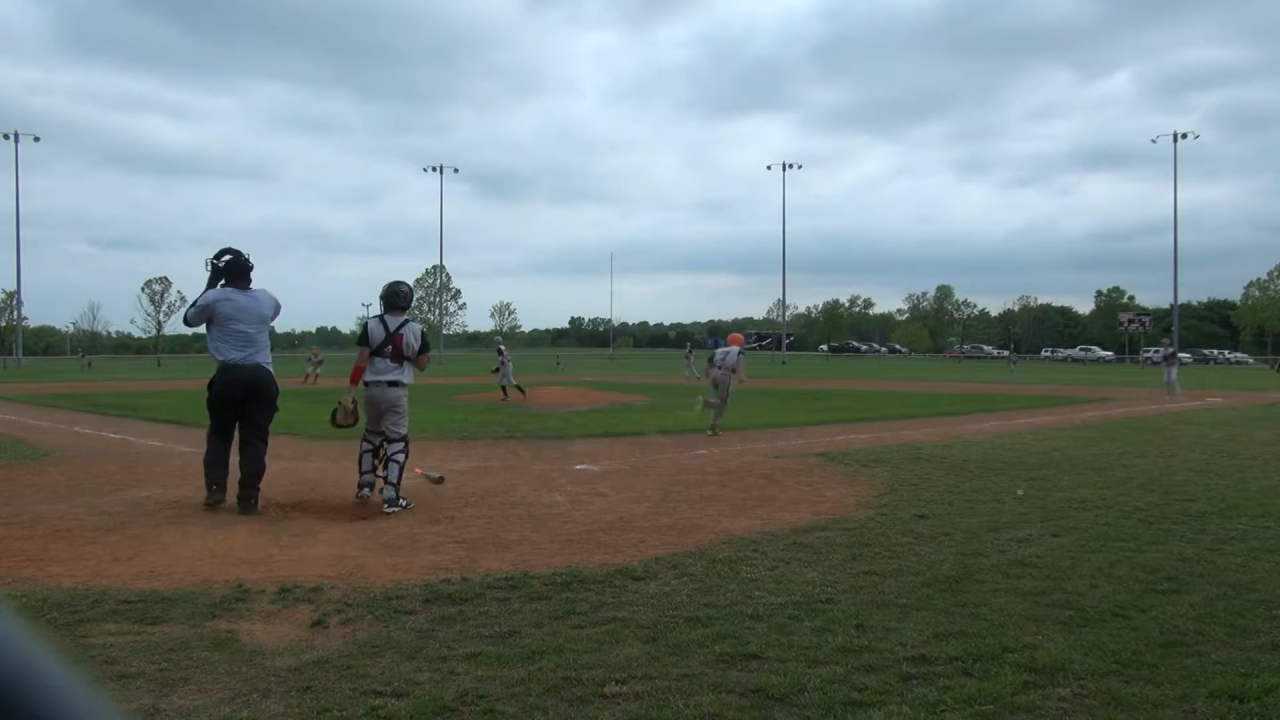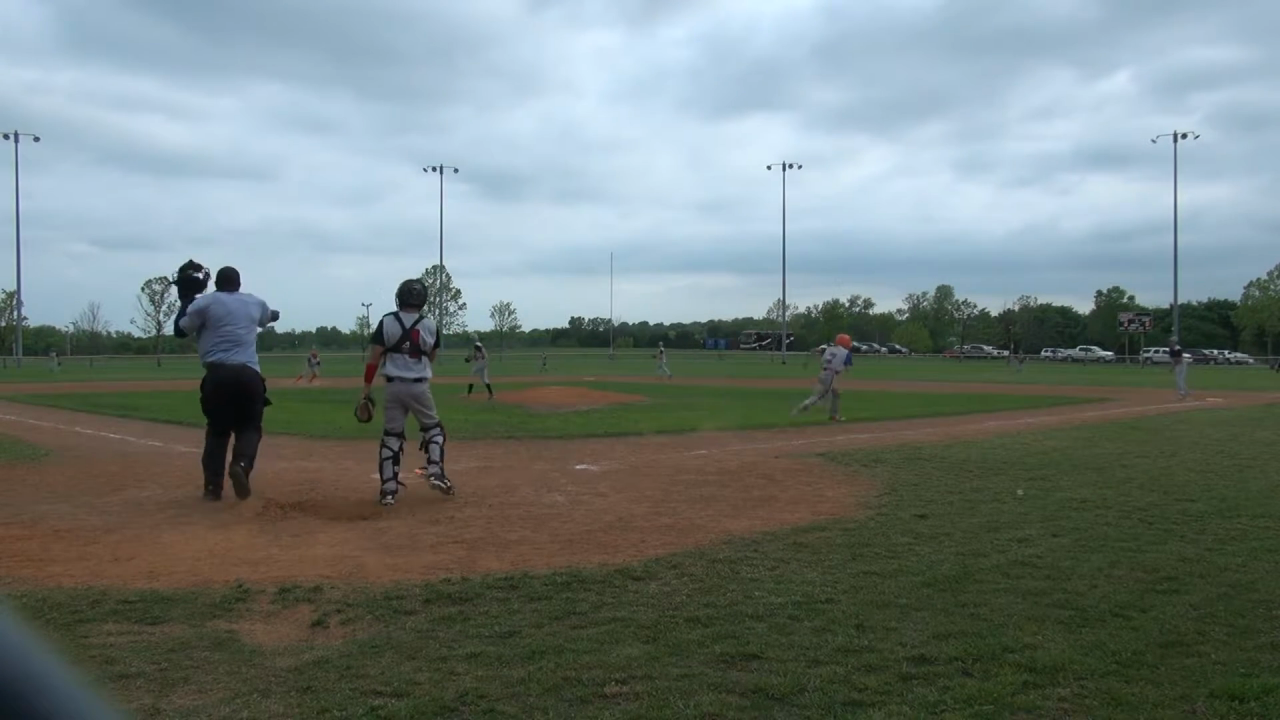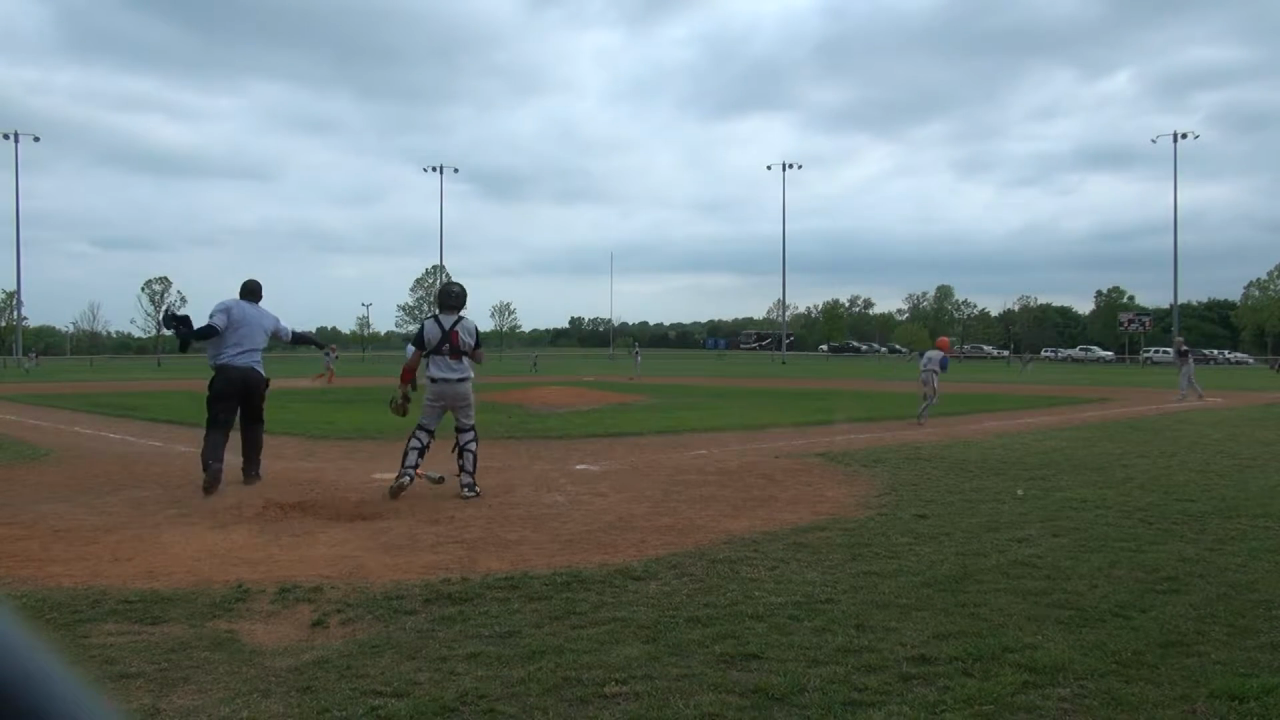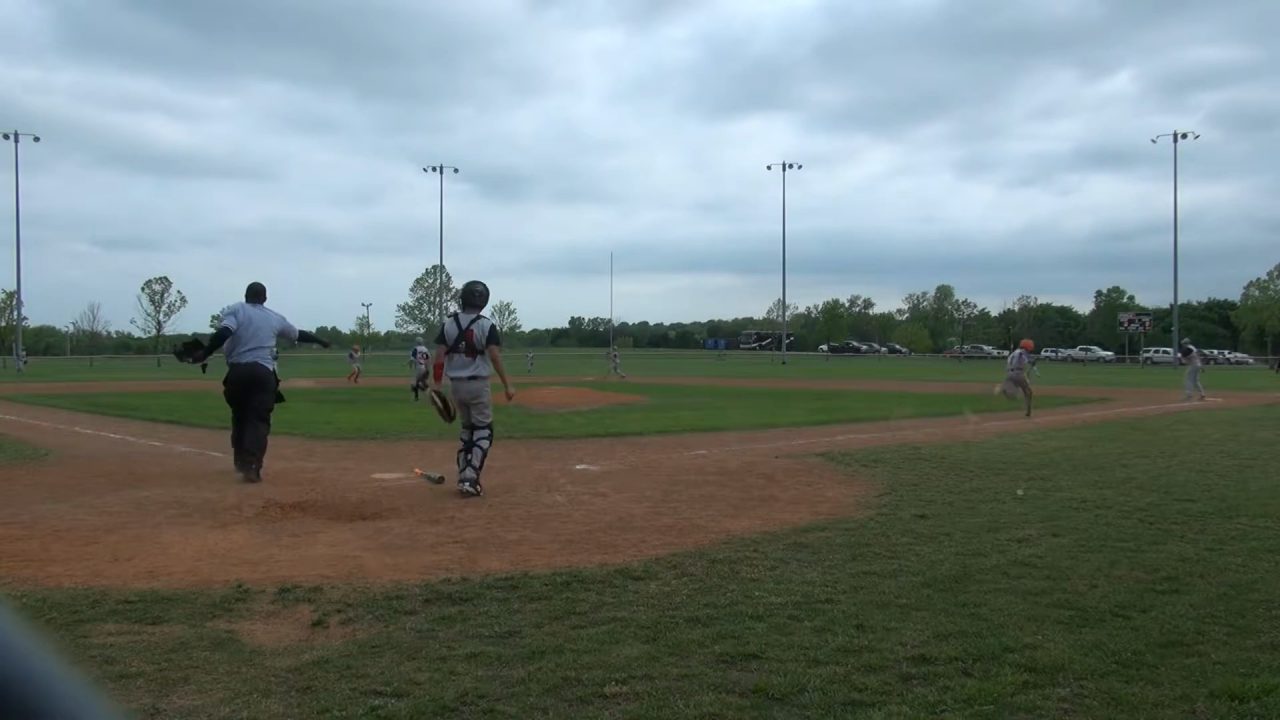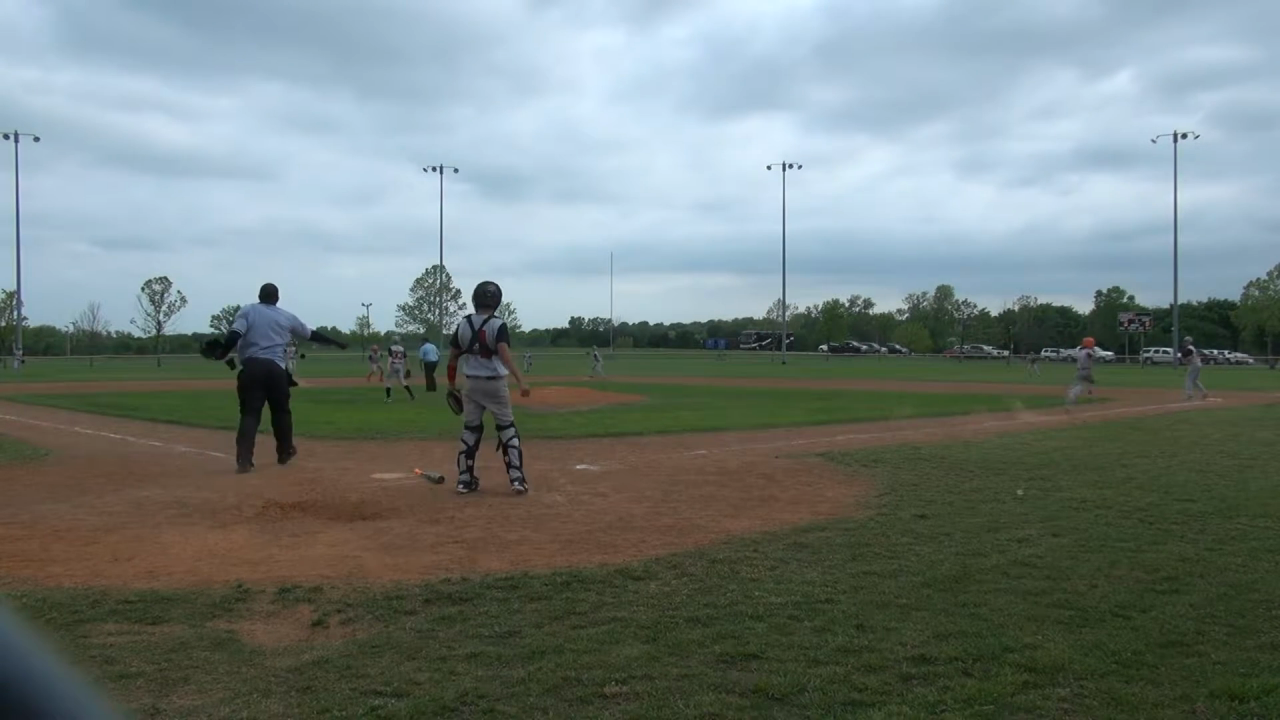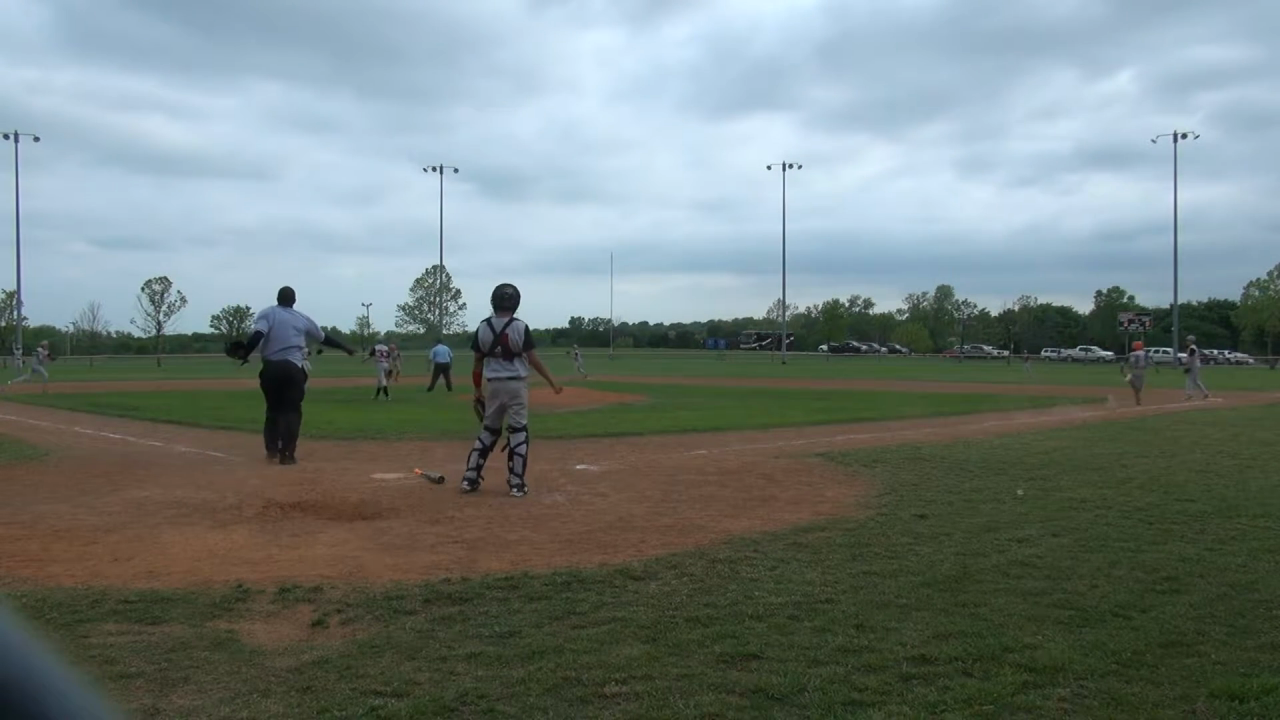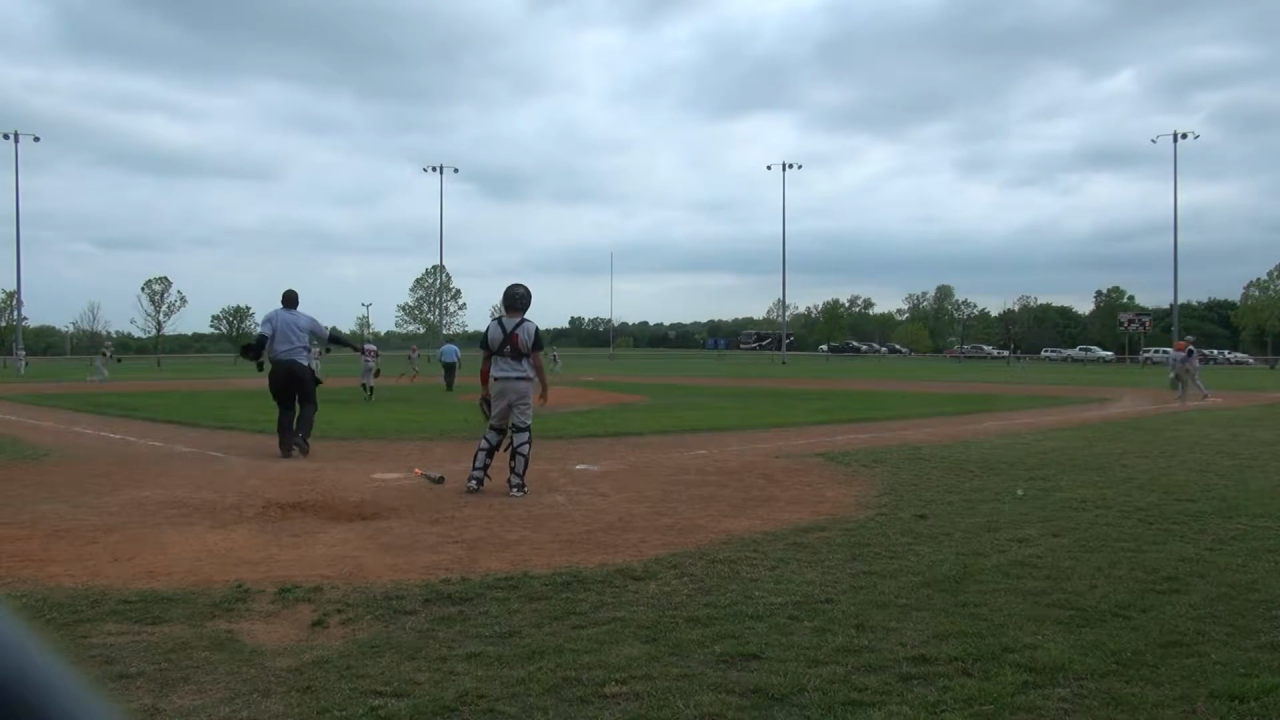
dt=0.4s
person 1, frame 1
left shoulder: (371, 325)
right shoulder: (415, 330)
left elbow: (361, 361)
right elbow: (422, 365)
left wrist: (351, 392)
left hip: (372, 390)
right hip: (397, 391)
left knee: (372, 435)
right knee: (397, 442)
left ankle: (366, 484)
right ankle: (391, 497)
person 1, frame 2
left shoulder: (386, 322)
right shoulder: (430, 325)
left elbow: (374, 358)
left wrist: (366, 388)
left hip: (393, 386)
right hip: (419, 386)
left knee: (391, 436)
right knee: (434, 429)
left ankle: (389, 489)
right ankle: (435, 473)
person 1, frame 3
left shoulder: (427, 325)
right shoulder: (470, 326)
left elbow: (414, 360)
right elbow: (479, 358)
left wrist: (403, 386)
left hip: (436, 387)
right hip: (462, 387)
left knee: (423, 431)
right knee: (466, 433)
left ankle: (406, 474)
right ankle: (468, 484)
person 1, frame 4
left shoulder: (449, 323)
right shoulder: (486, 325)
left elbow: (439, 356)
right elbow: (495, 357)
left wrist: (436, 385)
right wrist: (507, 386)
left hip: (457, 384)
right hip: (478, 384)
left knee: (467, 429)
right knee: (483, 431)
left ankle: (465, 478)
right ankle: (470, 480)
person 1, frame 5
left shoulder: (463, 325)
right shoulder: (498, 325)
left elbow: (453, 357)
right elbow: (504, 354)
left wrist: (451, 383)
right wrist: (521, 381)
left hip: (471, 384)
right hip: (495, 383)
left knee: (470, 430)
right knee: (507, 429)
left ankle: (464, 480)
right ankle: (516, 479)
person 1, frame 6
left shoulder: (483, 328)
right shoulder: (520, 327)
left elbow: (477, 362)
right elbow: (533, 360)
left wrist: (478, 389)
right wrist: (552, 382)
left hip: (493, 385)
right hip: (516, 385)
left knee: (489, 430)
right knee: (518, 432)
left ankle: (470, 477)
right ankle: (516, 483)
person 1, frame 7
left shoulder: (492, 327)
right shoulder: (531, 328)
left elbow: (486, 360)
right elbow: (538, 363)
left wrist: (484, 388)
right wrist: (544, 388)
left hip: (499, 385)
right hip: (523, 385)
left knee: (494, 430)
right knee: (521, 433)
left ankle: (476, 477)
right ankle: (517, 483)
person 2, frame 1
left shoulder: (214, 298)
right shoulder: (268, 300)
left elbow: (189, 320)
left wrist: (211, 285)
right wrist: (240, 279)
left hip: (229, 375)
right hip: (263, 375)
left knee: (220, 434)
right knee: (254, 439)
left ankle: (215, 488)
right ankle: (249, 498)
person 2, frame 2
left shoulder: (205, 302)
right shoulder: (255, 303)
left elbow: (180, 331)
right elbow: (270, 317)
left wrist: (185, 301)
right wrist: (275, 314)
left hip: (218, 373)
right hip: (249, 374)
left knee: (217, 430)
right knee: (249, 427)
left ankle: (213, 486)
right ankle: (241, 466)
person 2, frame 3
left shoulder: (227, 306)
right shoulder: (269, 318)
left elbow: (213, 330)
right elbow: (291, 336)
left wrist: (187, 334)
right wrist: (315, 341)
left hip: (227, 374)
right hip: (254, 375)
left knee: (218, 425)
right knee: (253, 423)
left ankle: (213, 465)
right ankle: (251, 471)
person 2, frame 4
left shoulder: (234, 310)
right shoulder: (275, 318)
left elbow: (224, 333)
right elbow: (298, 334)
left wrist: (204, 355)
right wrist: (320, 341)
left hip: (237, 371)
right hip: (263, 372)
left knee: (240, 418)
right knee: (258, 420)
left ankle: (242, 461)
right ankle: (251, 466)
person 2, frame 5
left shoulder: (247, 311)
right shoulder: (287, 317)
left elbow: (234, 335)
right elbow: (311, 335)
left wrist: (222, 353)
right wrist: (335, 342)
left hip: (252, 368)
right hip: (276, 369)
left knee: (250, 414)
right knee: (281, 412)
left ankle: (244, 460)
right ankle: (285, 452)
person 2, frame 6
left shoulder: (267, 313)
right shoulder: (303, 319)
left elbow: (257, 335)
right elbow: (324, 338)
left wrist: (245, 353)
right wrist: (345, 348)
left hip: (270, 367)
right hip: (293, 368)
left knee: (273, 408)
right knee: (291, 411)
left ankle: (273, 449)
right ankle: (286, 453)
person 2, frame 7
left shoulder: (271, 317)
right shoulder: (307, 319)
left elbow: (262, 339)
right elbow: (330, 337)
left wrist: (256, 355)
right wrist: (351, 345)
left hip: (278, 368)
right hip: (300, 367)
left knee: (285, 407)
right knee: (308, 404)
left ankle: (285, 446)
right ankle: (300, 436)
